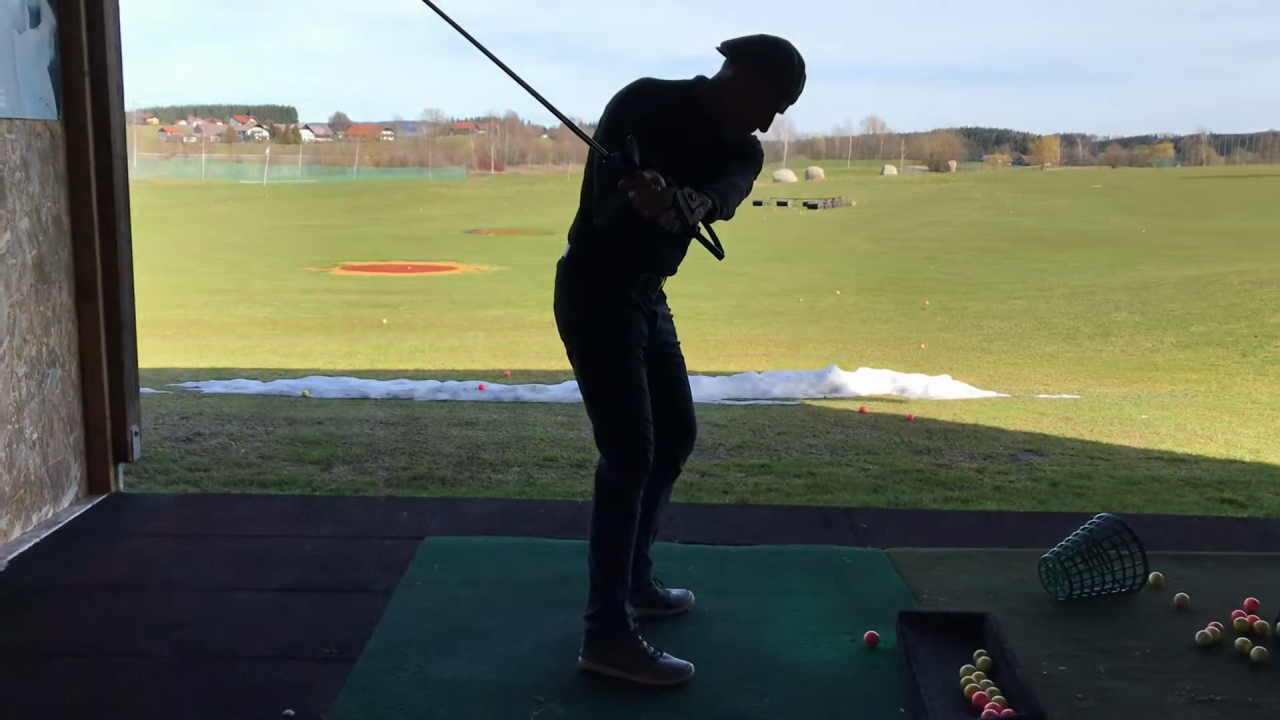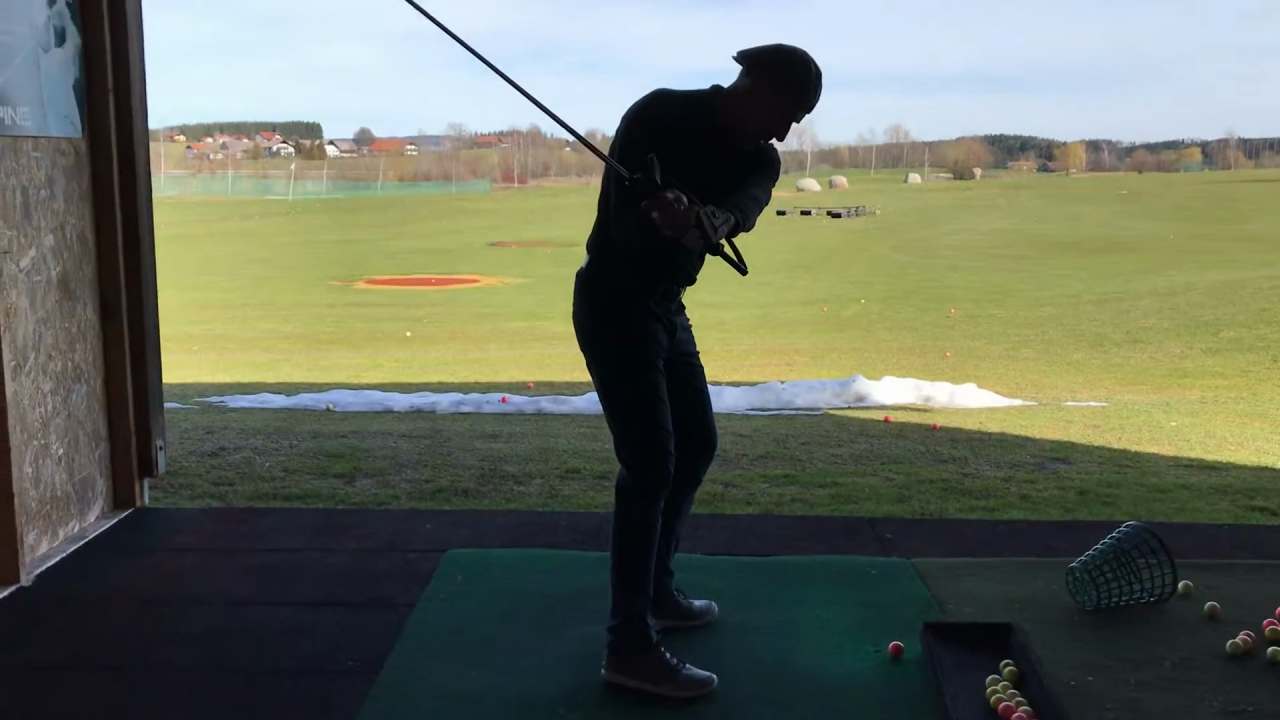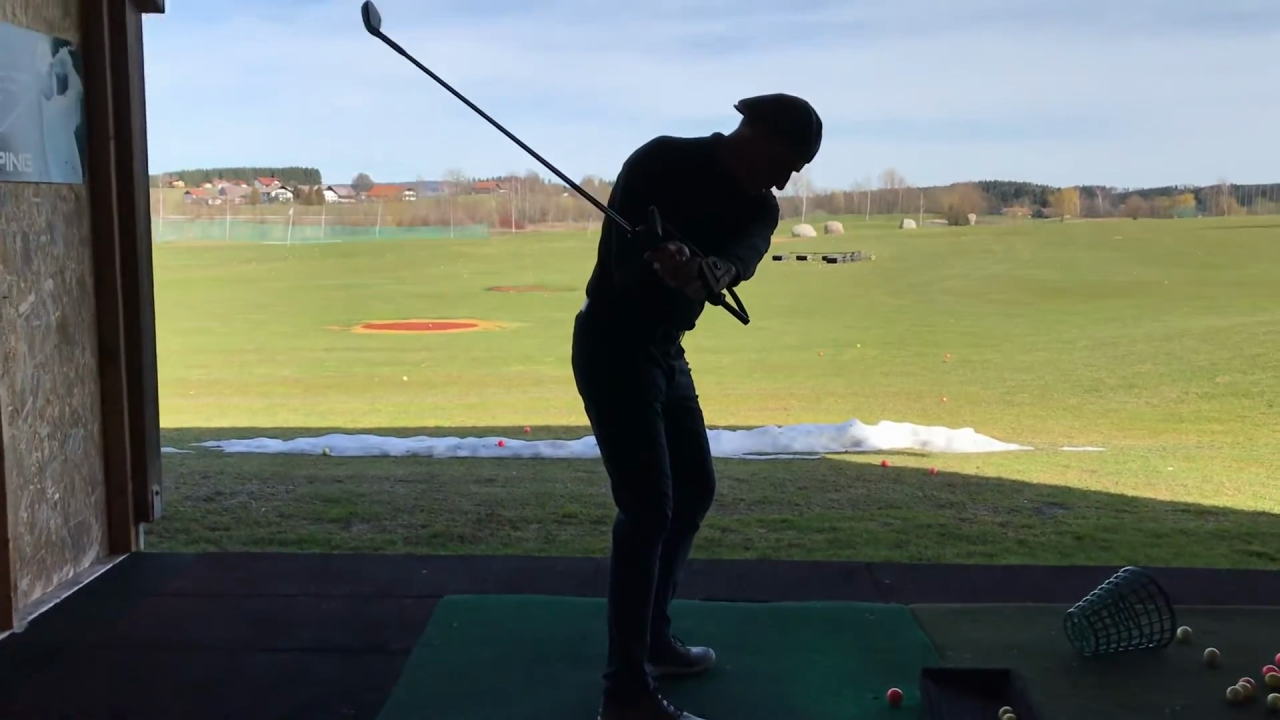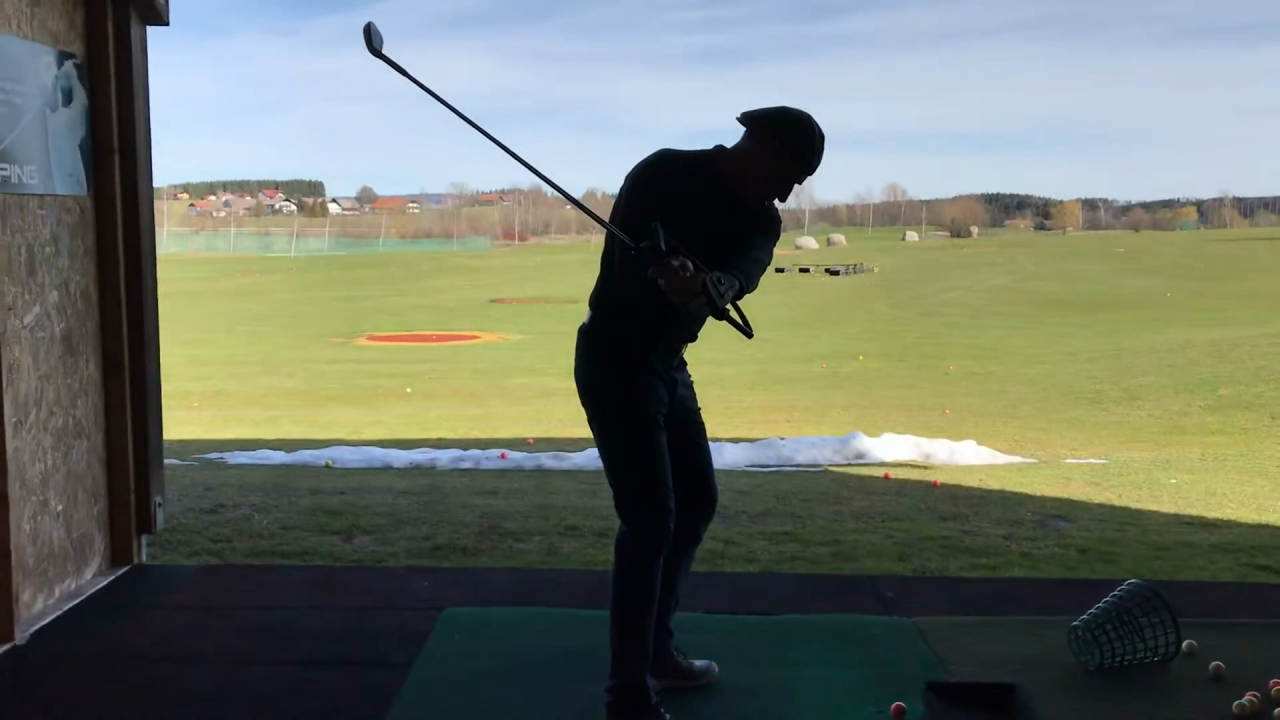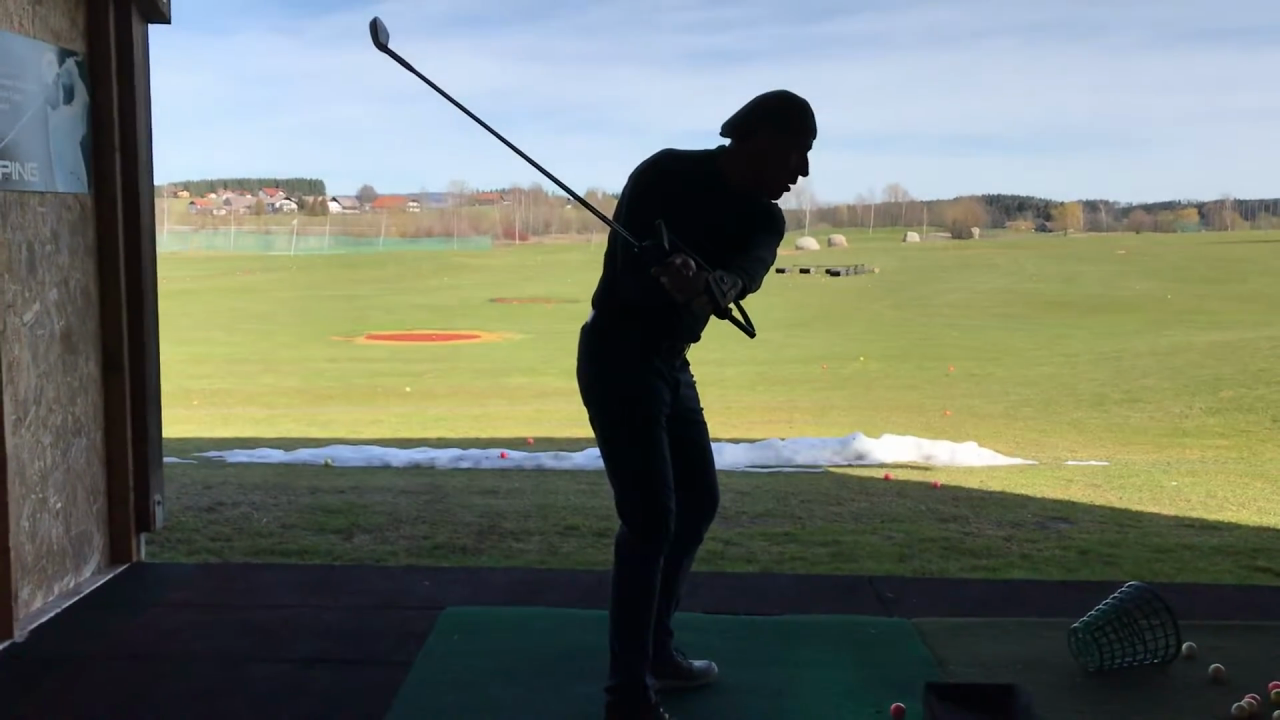
dt=0.7s
person 1, frame 1
left shoulder: (742, 150)
right shoulder: (643, 103)
left elbow: (723, 198)
right elbow: (603, 211)
left wrist: (678, 203)
right wrist: (644, 204)
left hip: (645, 293)
right hip: (596, 290)
left knee: (675, 436)
right knee: (629, 452)
left ankle: (632, 579)
right ankle: (606, 633)
person 1, frame 2
left shoulder: (758, 160)
right shoulder: (659, 115)
left elbow: (744, 211)
right elbow: (621, 221)
left wrist: (706, 222)
right wrist: (666, 221)
left hip: (666, 304)
right hip: (615, 302)
left knee: (696, 446)
right knee: (650, 464)
left ankle: (656, 591)
right ankle: (629, 647)
person 1, frame 3
left shoulder: (758, 206)
right shoulder: (660, 162)
left elbow: (744, 257)
right elbow: (622, 264)
left wrist: (709, 270)
right wrist: (664, 268)
left hip: (664, 349)
right hip: (614, 346)
left knee: (694, 490)
right knee: (648, 508)
left ankle: (652, 636)
person 1, frame 4
left shoulder: (760, 218)
right shoulder: (661, 175)
left elbow: (747, 270)
right elbow: (625, 276)
left wrist: (712, 284)
right wrist: (667, 285)
left hip: (666, 361)
right hip: (616, 359)
left knee: (696, 502)
right knee: (650, 521)
left ankle: (655, 650)
person 1, frame 5
left shoulder: (764, 217)
right shoulder: (665, 175)
left elbow: (751, 269)
right elbow: (628, 276)
left wrist: (717, 285)
right wrist: (673, 284)
left hip: (670, 360)
right hip: (619, 357)
left knee: (698, 503)
right knee: (651, 520)
left ankle: (655, 651)
